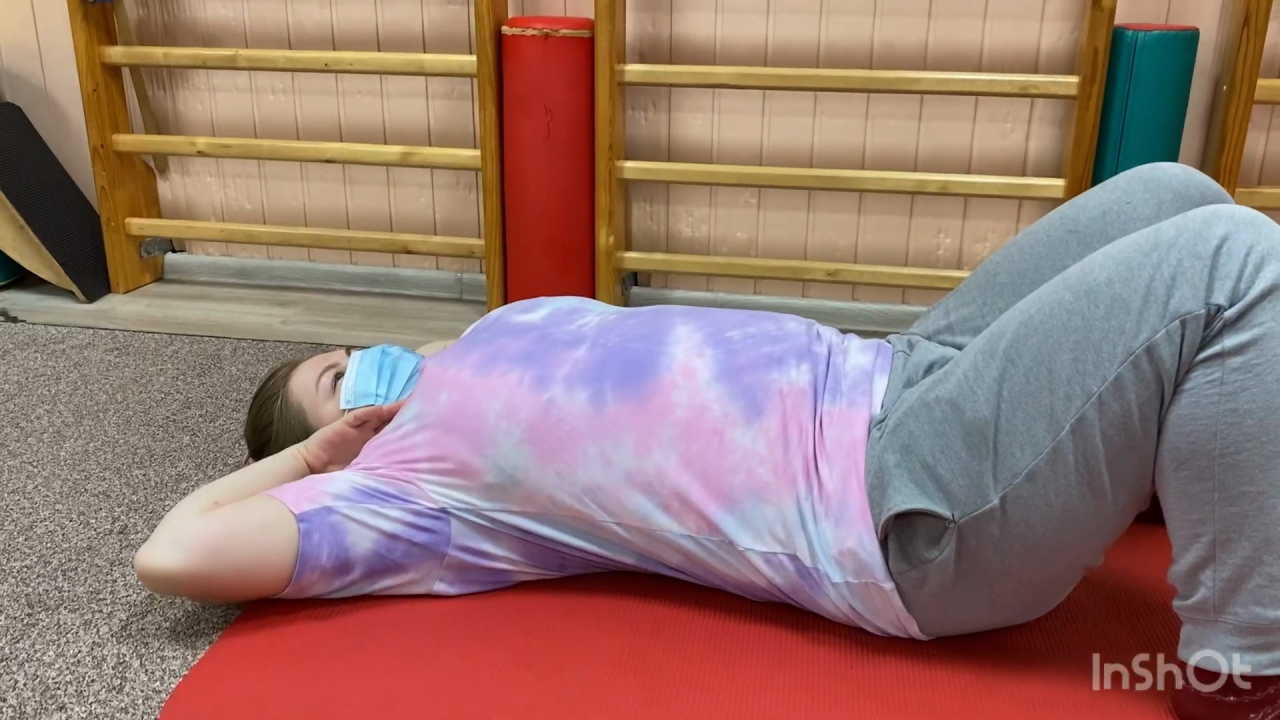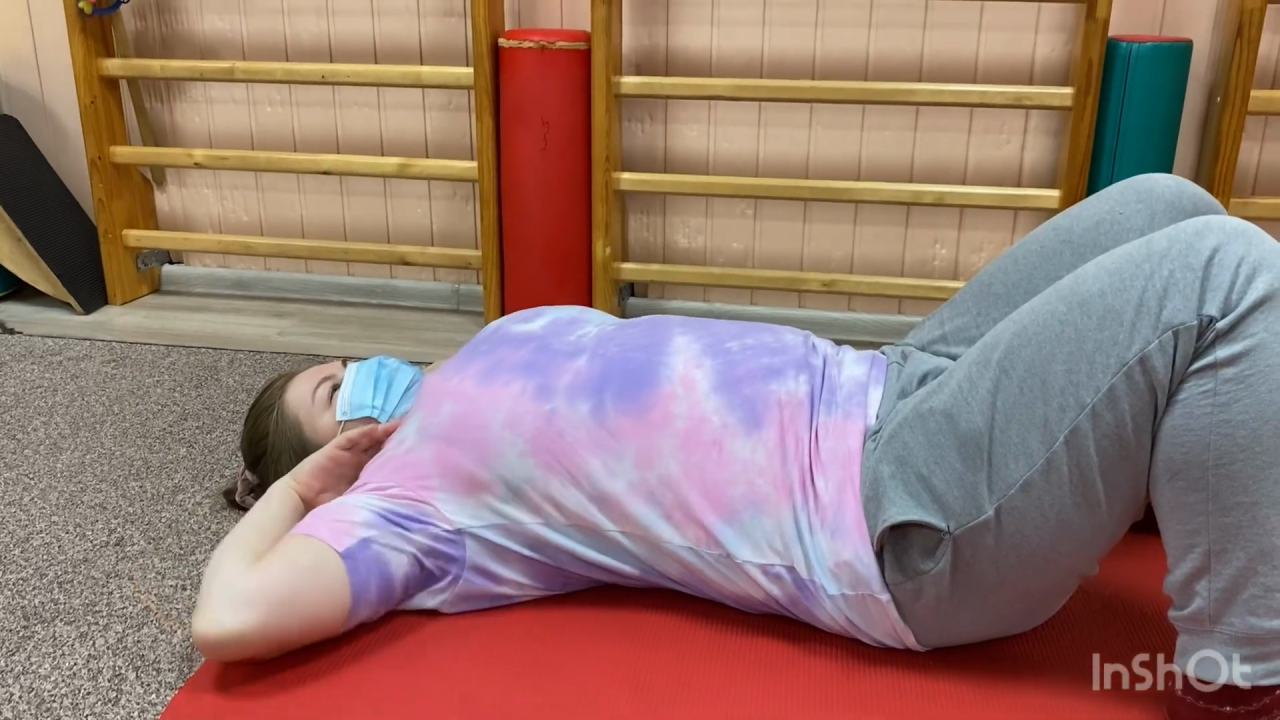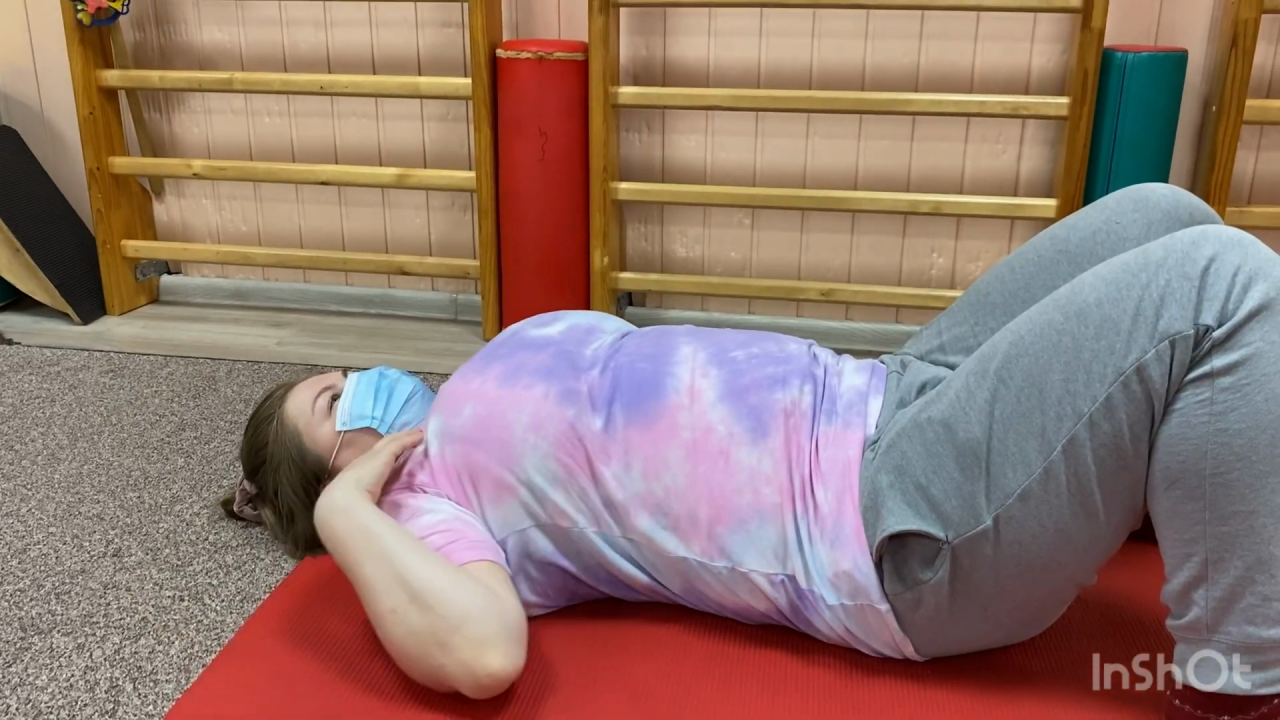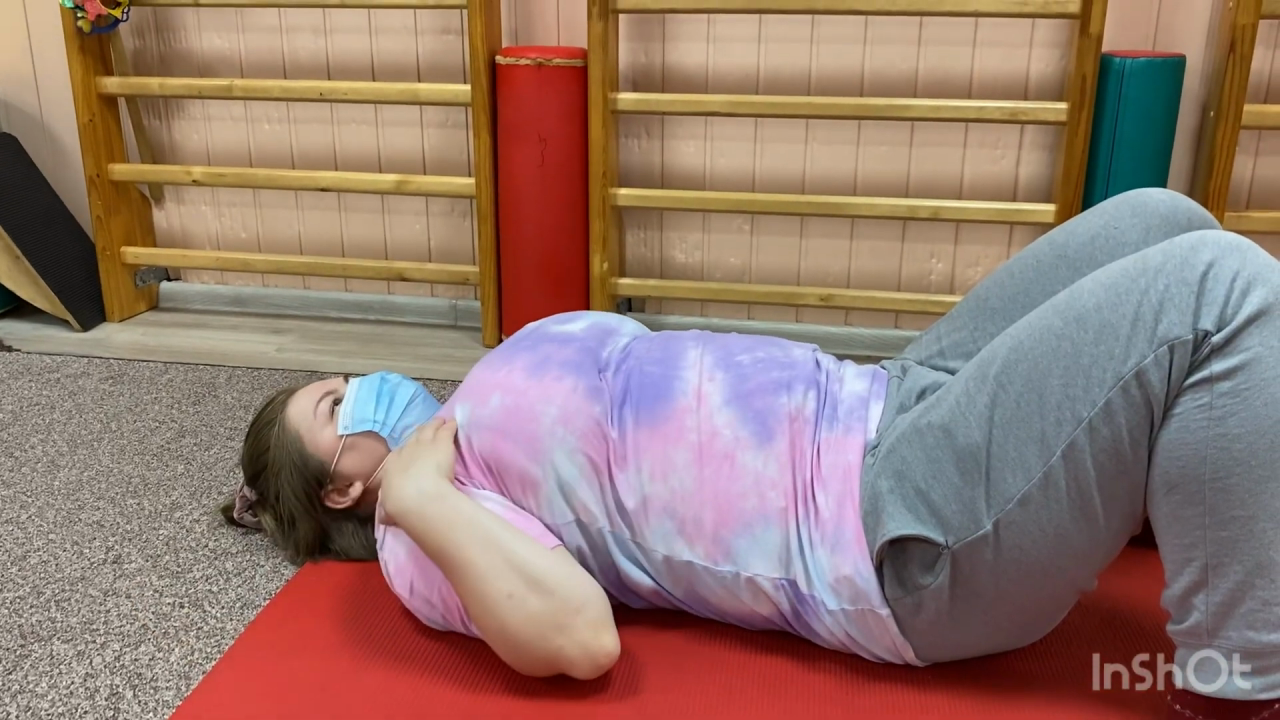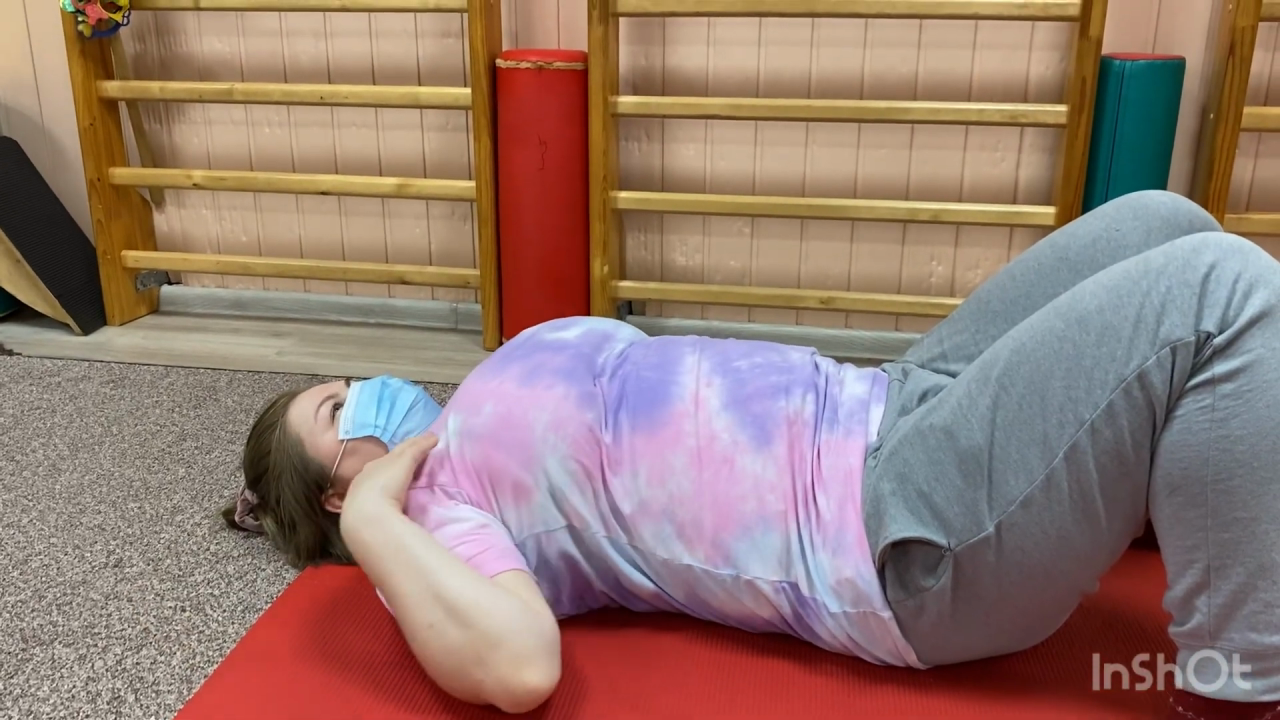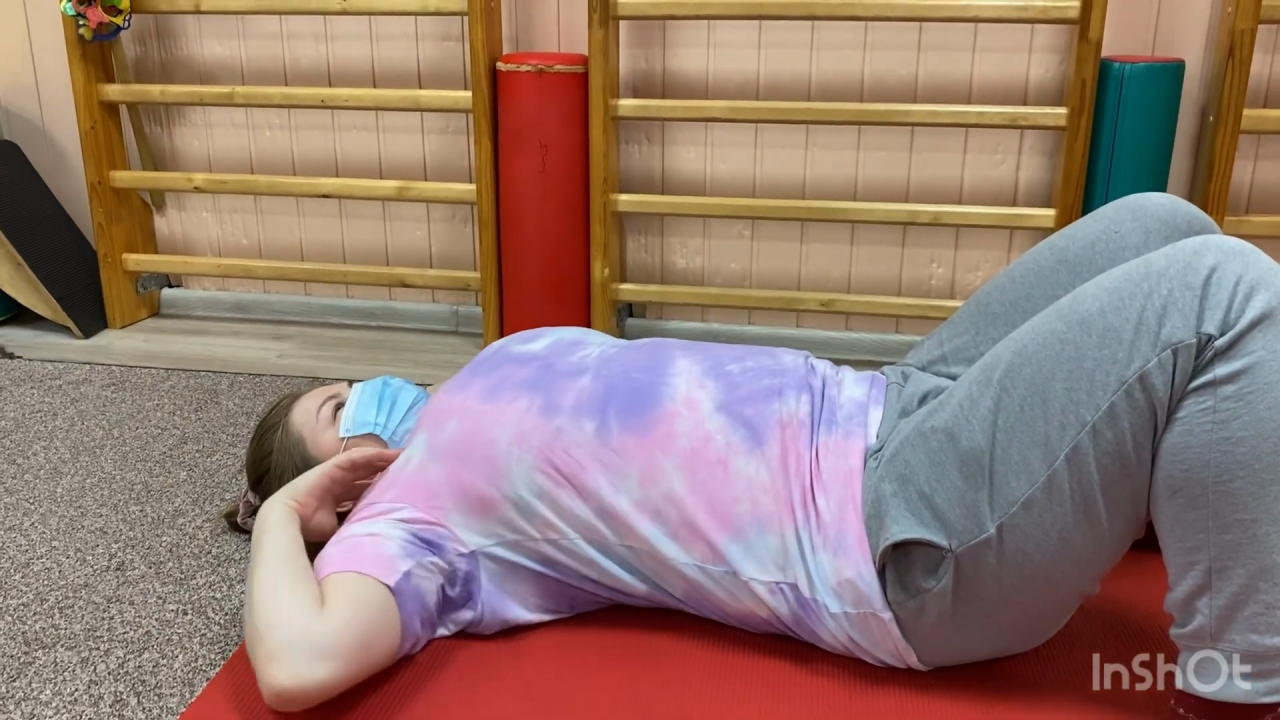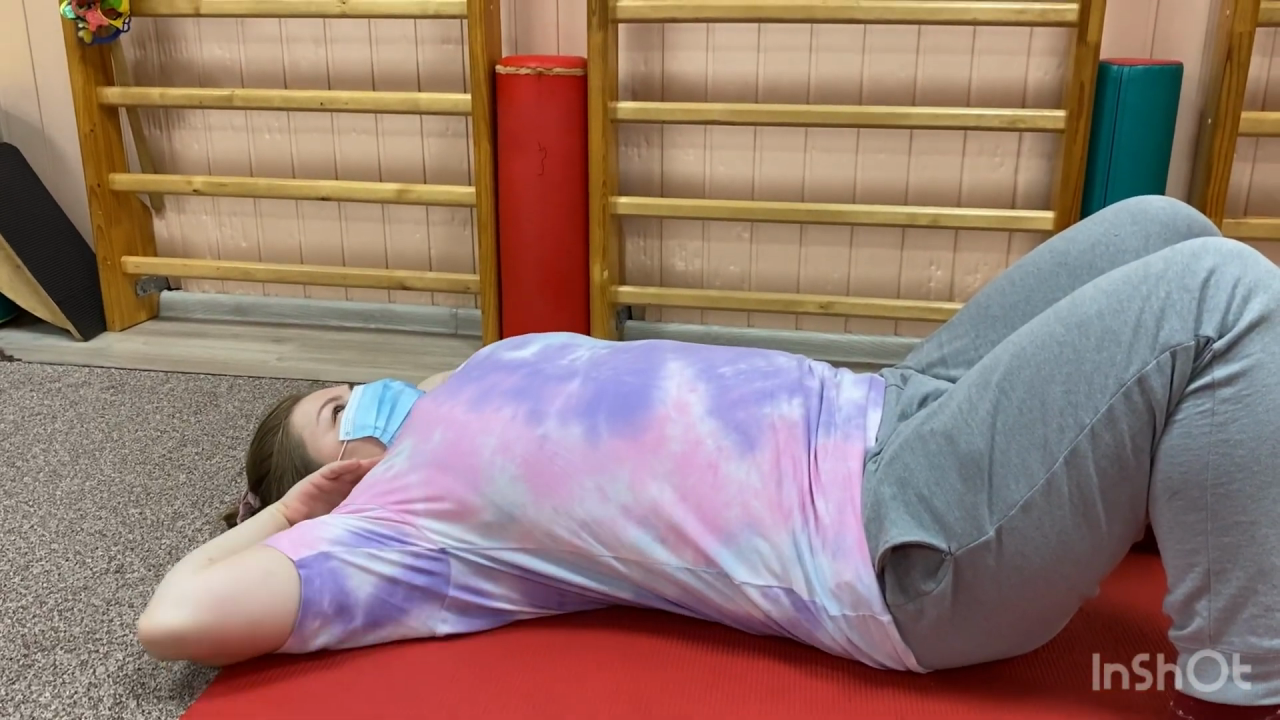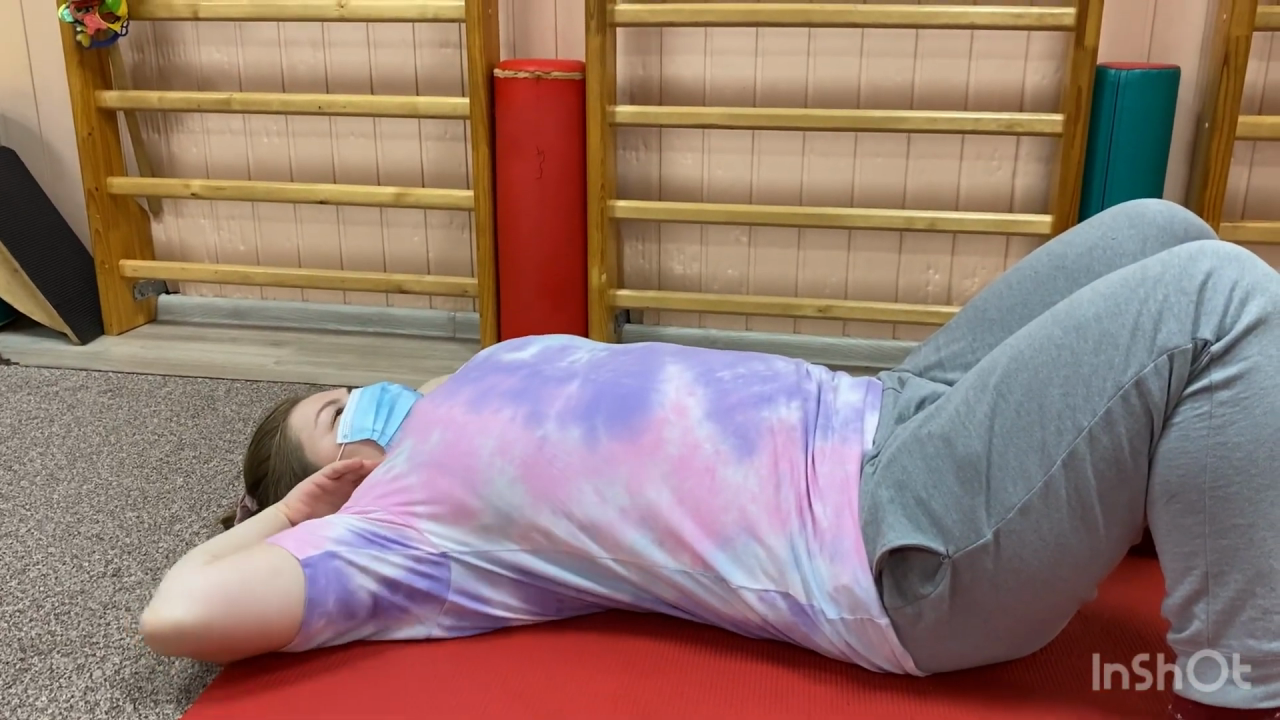
dt=0.5s
person 1, frame 1
left shoulder: (486, 358)
right shoulder: (410, 483)
right elbow: (173, 555)
right wrist: (300, 455)
left hip: (897, 383)
right hip: (914, 508)
left knee: (1173, 197)
person 1, frame 2
left shoulder: (464, 404)
right shoulder: (409, 495)
right elbow: (227, 619)
right wrist: (297, 484)
left hip: (887, 395)
right hip: (906, 522)
left knee: (1165, 208)
person 1, frame 3
left shoulder: (471, 416)
right shoulder: (419, 506)
right wrist: (343, 510)
left hip: (886, 404)
right hip: (909, 527)
left knee: (1160, 218)
person 1, frame 4
left shoulder: (476, 421)
right shoulder: (428, 529)
right wrist: (414, 495)
left hip: (887, 409)
right hip: (909, 537)
left knee: (1159, 221)
person 1, frame 5
left shoulder: (478, 422)
right shoulder: (433, 515)
right wrist: (359, 520)
left hip: (890, 412)
right hip: (913, 536)
left knee: (1159, 225)
person 1, frame 6
left shoulder: (466, 423)
right shoulder: (406, 515)
right wrist: (278, 515)
left hip: (887, 414)
right hip: (911, 541)
left knee: (1160, 228)
person 1, frame 7
left shoulder: (480, 392)
right shoulder: (404, 517)
right elbow: (176, 619)
right wrist: (280, 509)
left hip: (890, 418)
right hip: (911, 542)
left knee: (1162, 232)
person 1, frame 8
left shoulder: (473, 404)
right shoulder: (398, 520)
right elbow: (181, 614)
right wrist: (281, 510)
left hip: (884, 421)
right hip: (904, 544)
left knee: (1156, 234)
